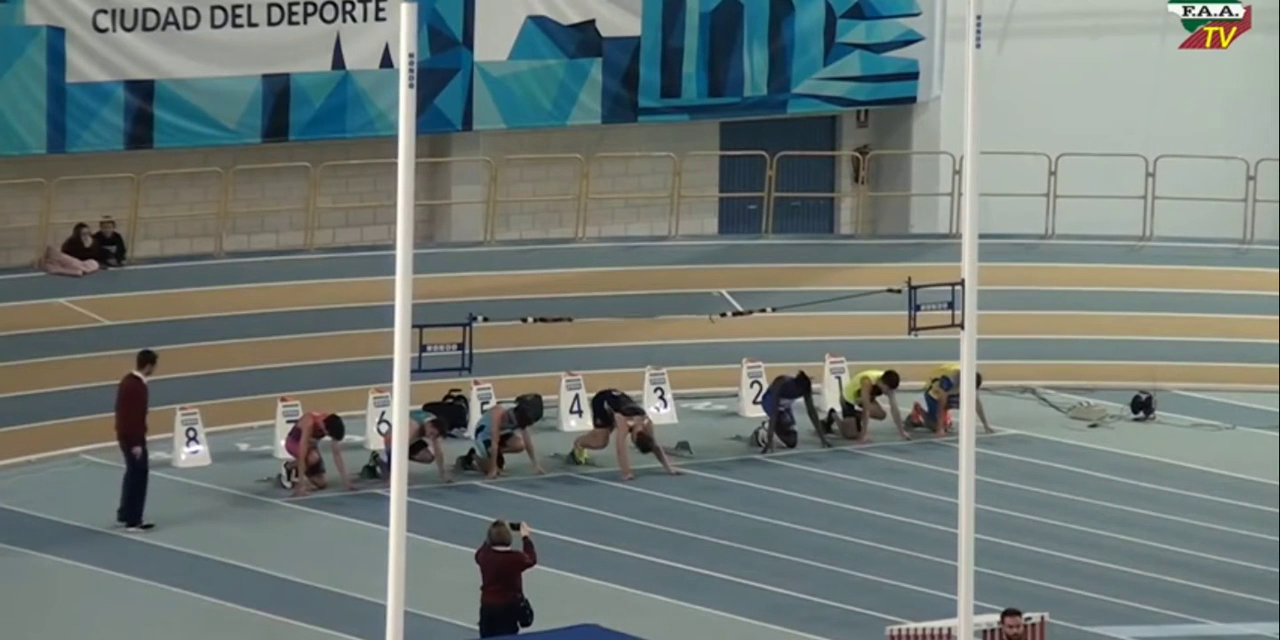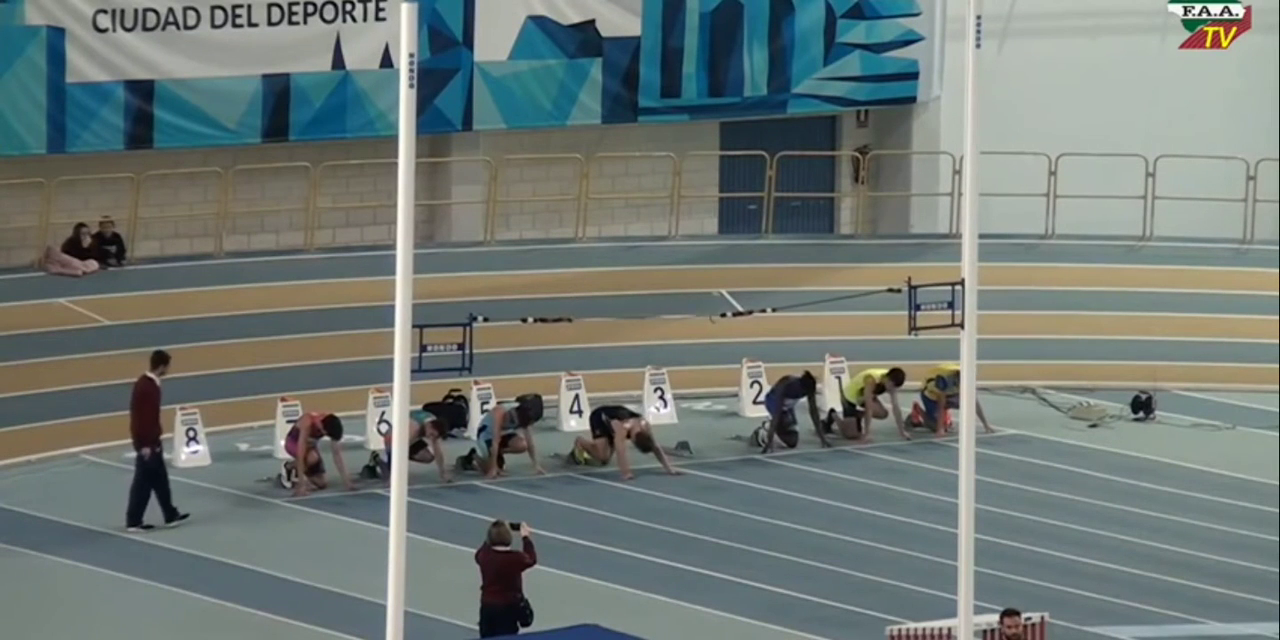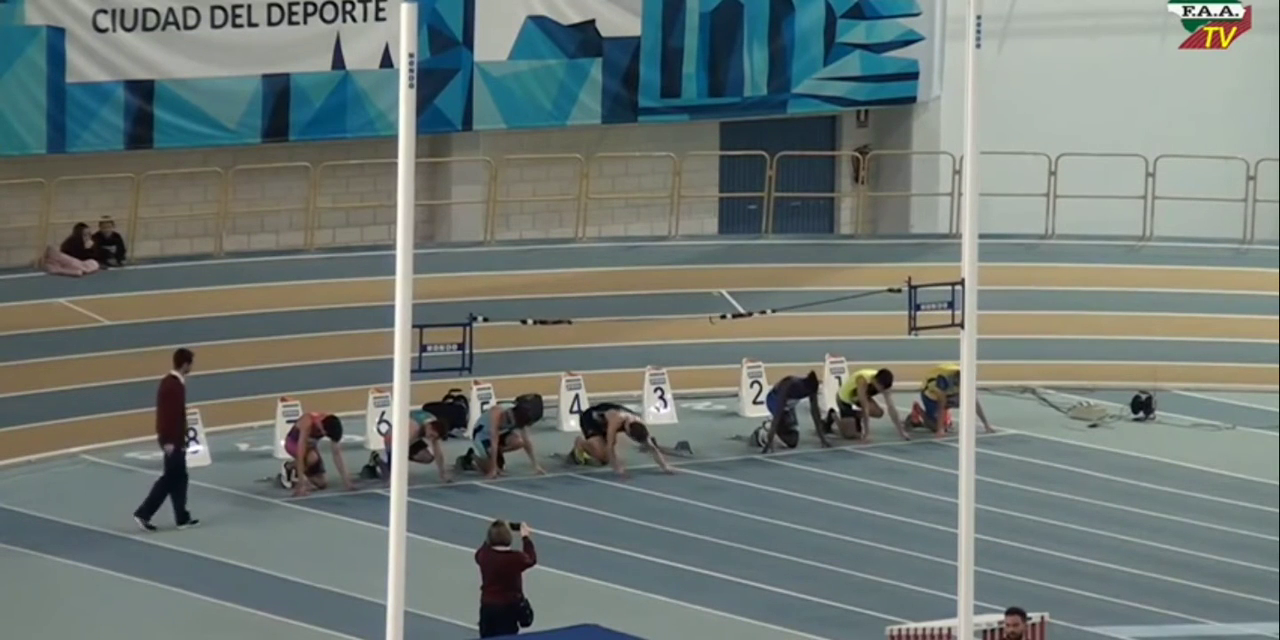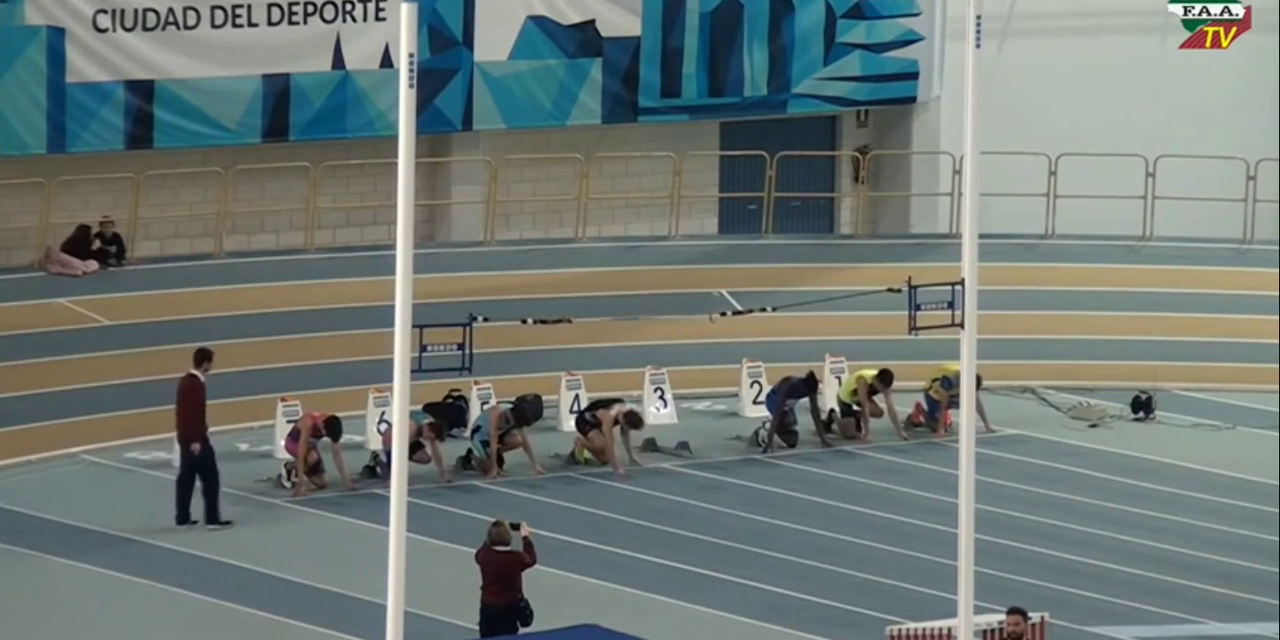
dt=0.4s
person 1, frame 1
left shoulder: (128, 381)
right shoulder: (138, 386)
right elbow: (135, 416)
right wrist: (136, 443)
left hip: (124, 435)
right hip: (133, 438)
left knee: (132, 475)
right knee: (138, 478)
left ankle: (124, 514)
right ankle: (133, 521)
person 1, frame 2
left shoulder: (144, 382)
right shoulder: (149, 387)
right elbow: (146, 417)
right wrist: (145, 444)
left hip: (148, 438)
right hip: (147, 441)
left knee: (159, 476)
right knee: (143, 480)
left ankle: (171, 515)
right ankle: (133, 522)
person 1, frame 3
left shoulder: (170, 382)
right shoulder: (174, 386)
right elbow: (169, 414)
right wrist: (169, 441)
left hip: (175, 437)
right hip: (173, 439)
left knee: (178, 477)
right knee: (172, 478)
left ankle: (182, 517)
right ankle: (143, 513)
person 1, frame 4
left shoulder: (186, 380)
right shoulder: (196, 384)
right elbow: (193, 414)
right wrist: (195, 440)
left hip: (184, 435)
right hip: (194, 437)
left knee: (186, 476)
right knee: (210, 476)
left ankle: (182, 517)
right ankle: (213, 519)
